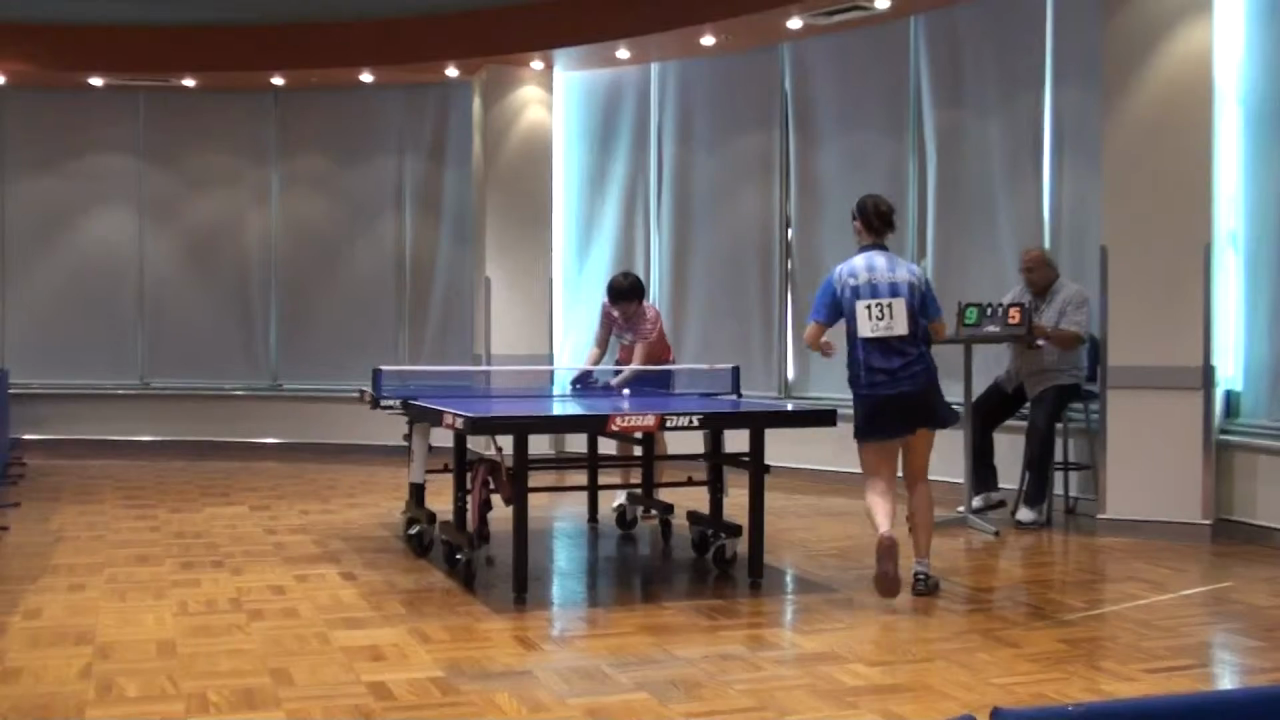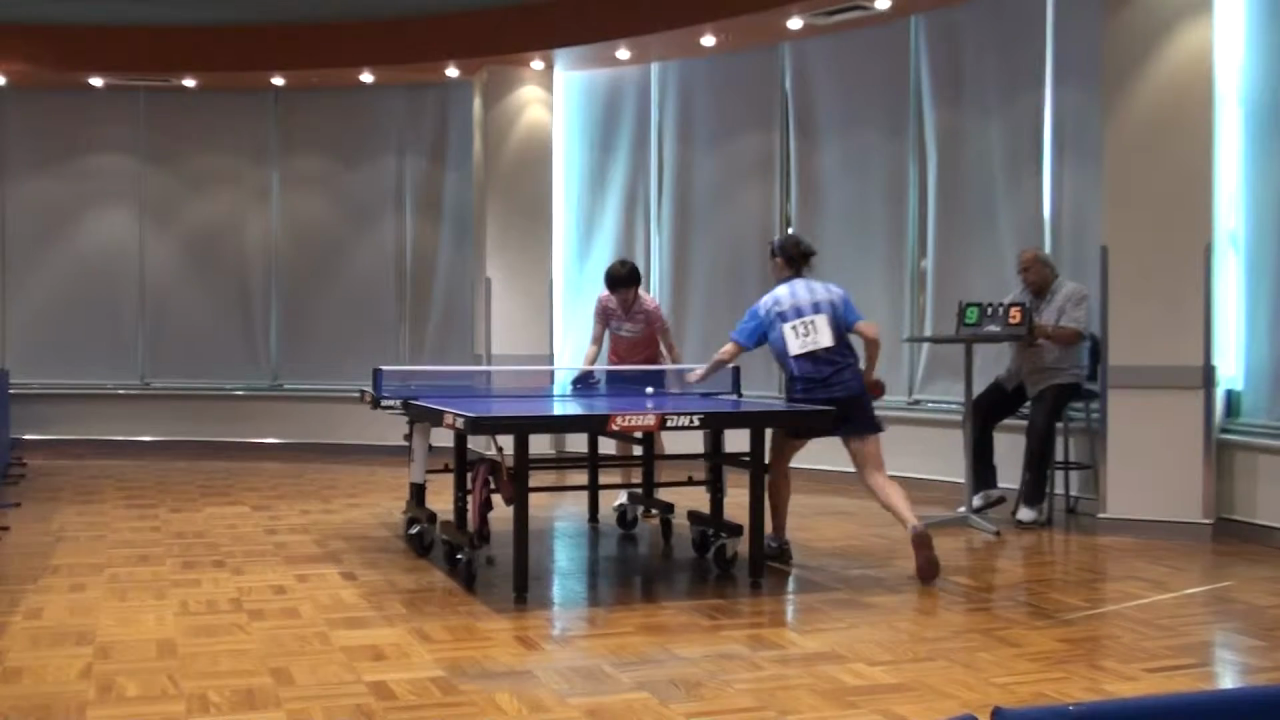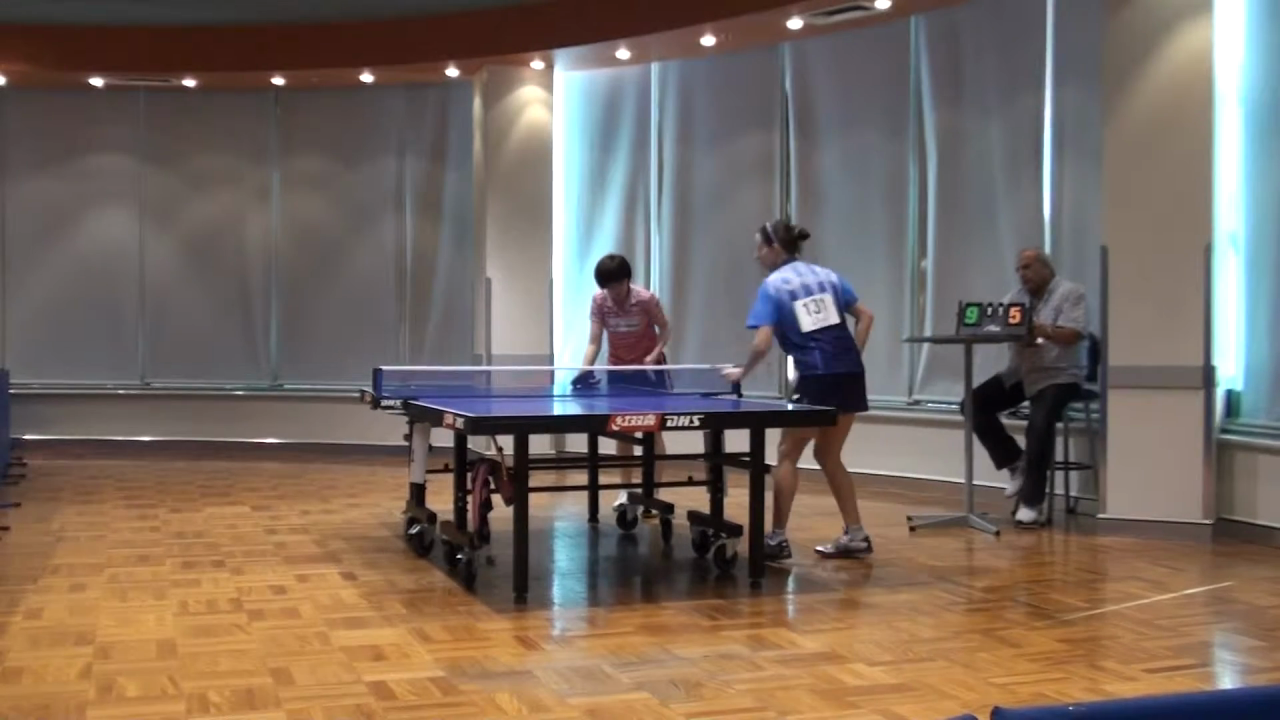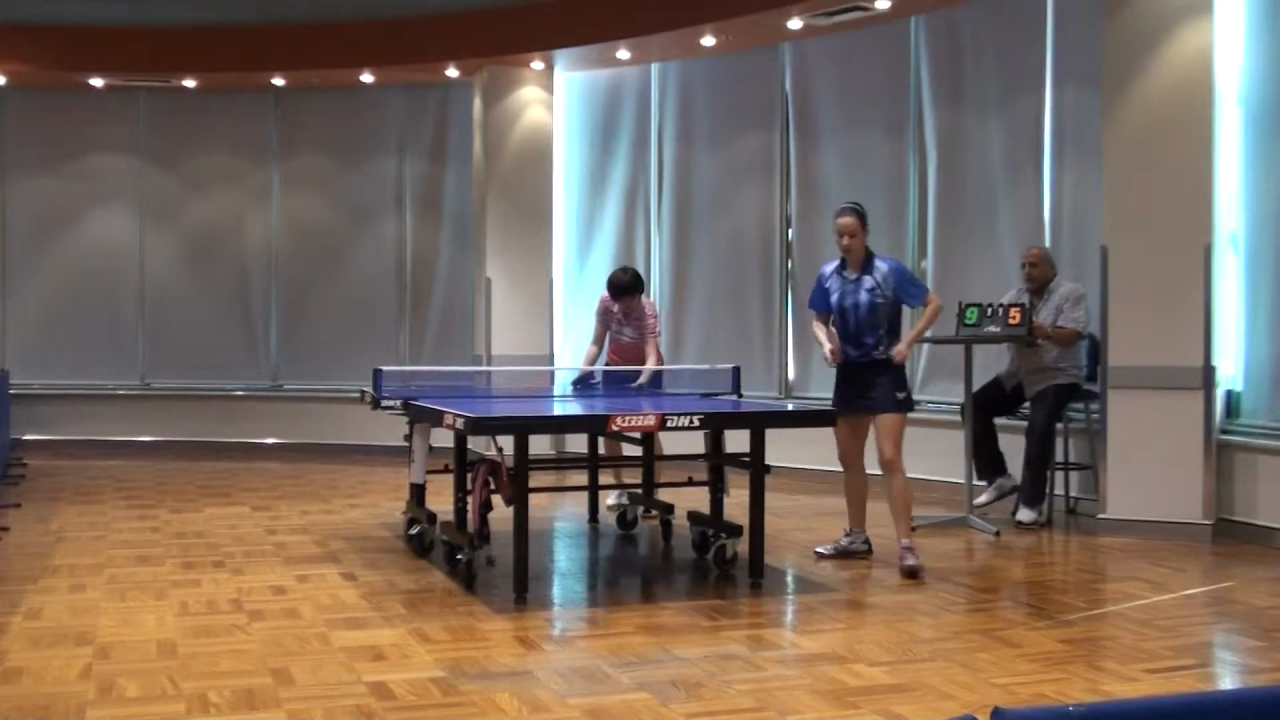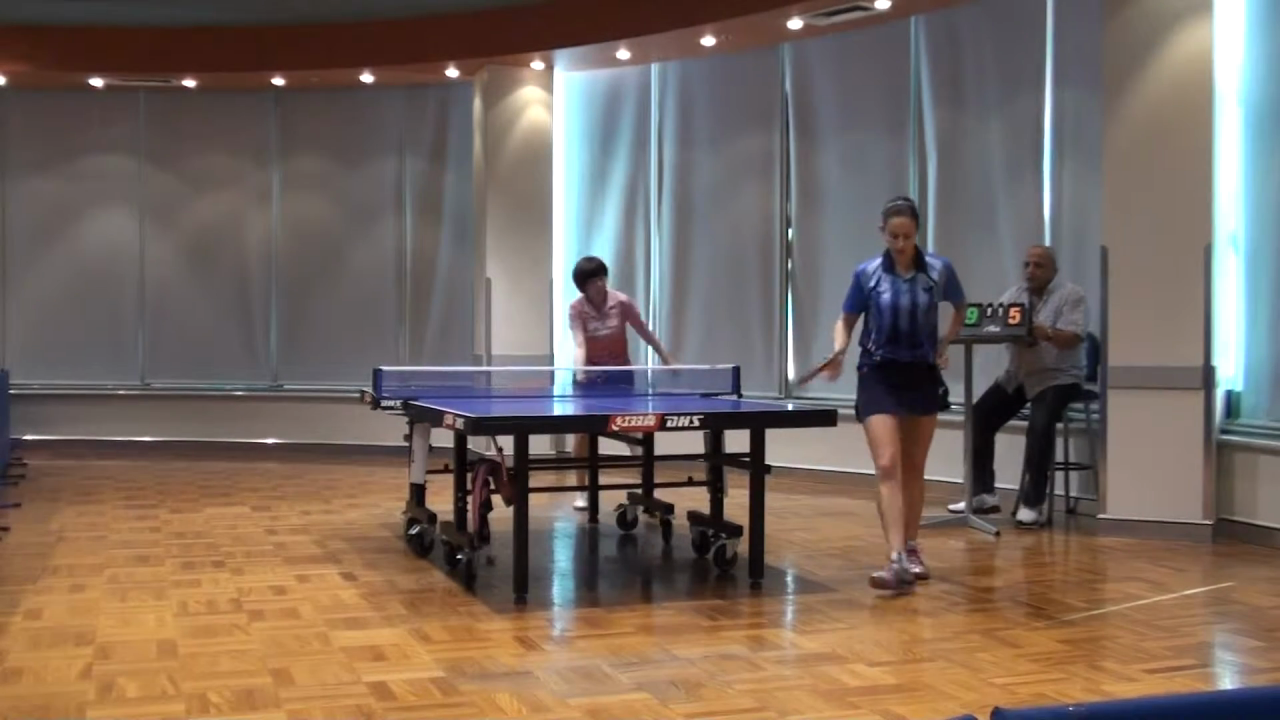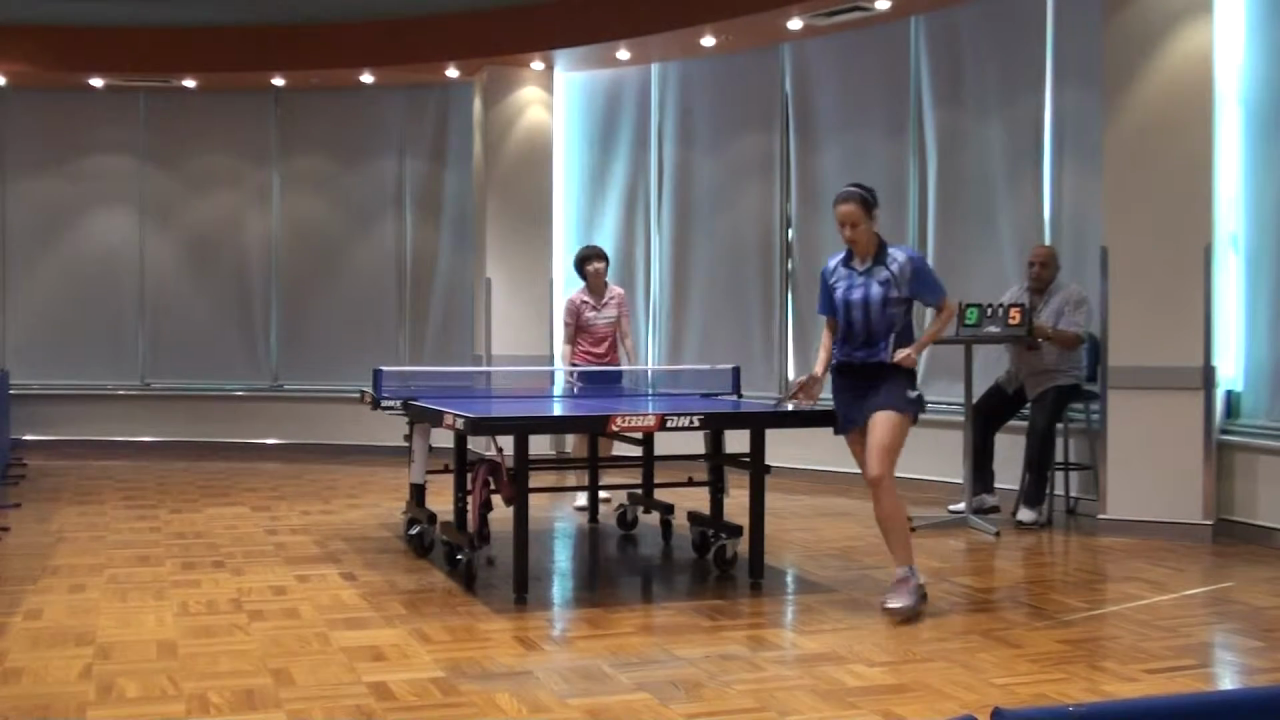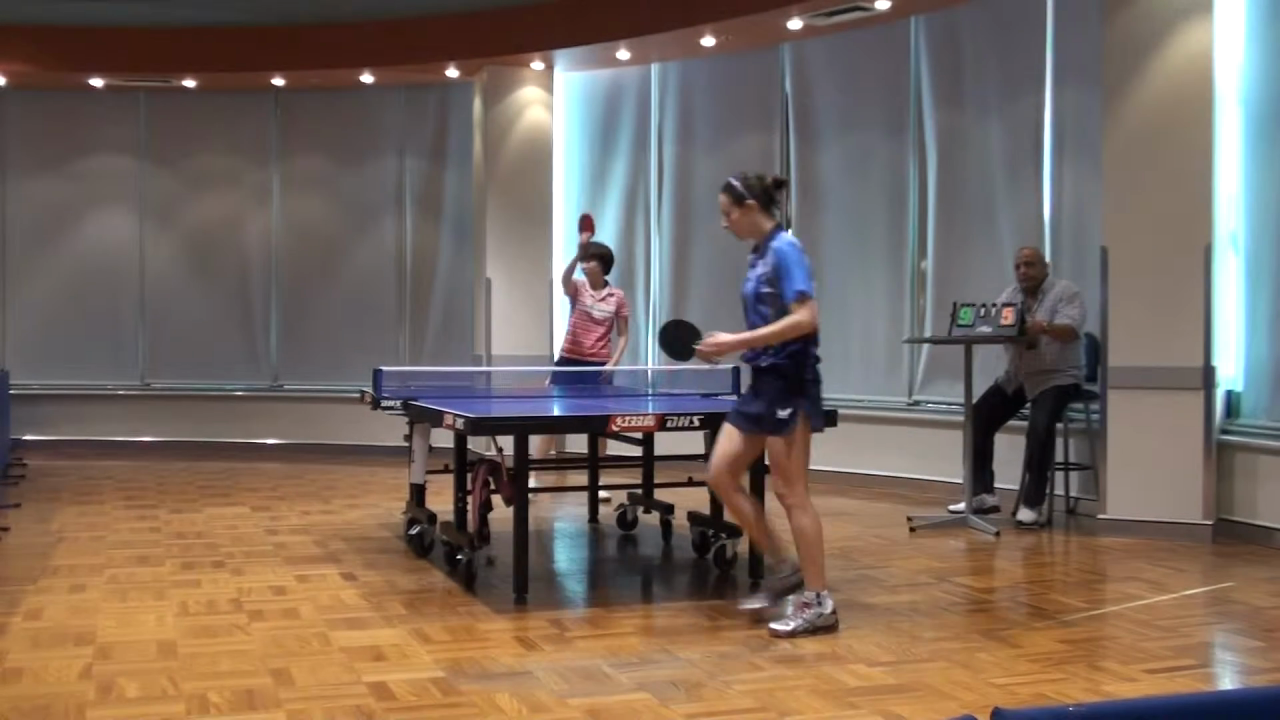
dt=0.5s
person 1, frame 1
left shoulder: (841, 275)
right shoulder: (913, 274)
left elbow: (810, 338)
right elbow: (938, 332)
left wrist: (824, 346)
left hip: (873, 392)
right hip: (919, 389)
left knee: (877, 486)
right knee: (917, 479)
left ankle: (886, 538)
right ankle: (923, 568)
person 1, frame 2
left shoulder: (766, 305)
right shoulder: (833, 293)
left elbow: (728, 354)
right elbow: (871, 337)
left wrist: (702, 374)
right wrist: (867, 373)
left hip: (805, 397)
right hip: (850, 394)
left knee: (778, 464)
right knee: (875, 475)
left ankle: (778, 543)
right ankle: (914, 527)
person 1, frame 3
left shoulder: (772, 286)
right shoulder: (827, 275)
left elbow: (762, 342)
right elbow: (865, 316)
left wrist: (743, 371)
right wrist: (852, 356)
left hip: (818, 376)
right hip: (848, 373)
left knee: (786, 457)
right knee: (827, 456)
left ankle: (777, 539)
right ankle: (856, 535)
person 1, frame 4
left shoulder: (890, 271)
right shoulder: (828, 275)
left elbow: (933, 304)
right elbow: (819, 320)
left wrist: (907, 343)
right wrist: (827, 344)
left hip: (884, 373)
right hip: (849, 373)
left knee: (890, 459)
right knee: (849, 458)
left ankle: (906, 547)
right ankle: (856, 537)
person 1, frame 5
left shoulder: (940, 271)
right shoulder: (867, 274)
left elbow: (958, 310)
right elbow: (845, 321)
left wrist: (946, 344)
right wrist: (837, 358)
left hip: (923, 377)
right hip: (879, 377)
left knee: (914, 468)
right knee: (888, 467)
left ankle: (909, 548)
right ankle: (896, 562)
person 1, frame 6
left shoulder: (906, 263)
right shoulder: (832, 270)
left elbow: (946, 309)
left wrist: (916, 348)
right wrist: (818, 372)
left hip: (891, 378)
right hip: (850, 382)
left knee: (878, 473)
right knee: (875, 482)
left ankle: (904, 577)
right ankle: (911, 576)
person 1, frame 7
left shoulder: (785, 248)
right shoulder: (761, 254)
left elbow: (805, 318)
left wrist: (740, 340)
right wrist: (732, 345)
left hip: (788, 384)
right hip: (765, 383)
left knee: (790, 493)
right knee: (720, 474)
left ankle: (816, 602)
right ankle: (781, 568)
person 2, frame 1
left shoulder: (1074, 295)
right shoulder: (1017, 294)
left elbow: (1075, 338)
left wrist: (1046, 332)
left hip: (1057, 378)
right hip: (1018, 376)
left knee: (1040, 425)
right knee: (977, 416)
left ankle: (1033, 504)
right ankle: (987, 492)
person 2, frame 2
left shoulder: (1074, 293)
right shoulder: (1019, 296)
left elbow: (1074, 335)
left wrist: (1045, 331)
left hip: (1058, 376)
right hip: (1019, 375)
left knee: (1039, 425)
right knee: (976, 413)
left ankle: (1033, 503)
right ankle: (986, 489)
person 2, frame 3
left shoulder: (1071, 293)
right shoulder: (1016, 295)
left elbow: (1073, 334)
left wrist: (1046, 331)
left hip: (1058, 376)
right hip: (1019, 374)
left knee: (1039, 424)
right knee: (974, 404)
left ankle: (1032, 503)
right ankle: (1016, 463)
person 2, frame 4
left shoulder: (1071, 293)
right shoulder: (1015, 295)
left elbow: (1073, 335)
left wrist: (1047, 332)
left hip: (1057, 376)
right hip: (1018, 374)
left knee: (1039, 426)
right knee: (974, 407)
left ankle: (1031, 504)
right ankle: (999, 479)
person 2, frame 5
left shoulder: (1072, 295)
right shoulder: (1013, 294)
left elbow: (1072, 338)
left wrist: (1047, 333)
left hip: (1057, 377)
right hip: (1017, 376)
left knee: (1040, 426)
right knee: (979, 417)
left ankle: (1032, 504)
right ankle: (983, 494)
person 2, frame 6
left shoulder: (1073, 296)
right shoulder: (1014, 294)
left elbow: (1074, 340)
left wrist: (1047, 333)
left hip: (1058, 378)
right hip: (1018, 376)
left knee: (1040, 427)
right knee: (979, 417)
left ankle: (1032, 504)
right ankle: (983, 494)
person 2, frame 7
left shoulder: (1066, 292)
right shoulder: (1010, 295)
left elbow: (1069, 331)
left wrist: (1043, 327)
left hip: (1057, 378)
right hip: (1017, 377)
left knee: (1040, 427)
right knee: (978, 418)
left ankle: (1032, 504)
right ankle: (983, 494)
person 3, frame 1
left shoulder: (649, 316)
right shoulder: (608, 307)
left elbow: (637, 365)
right elbow: (600, 347)
left wrist: (613, 384)
left hip: (655, 368)
right hip: (625, 365)
left knee: (654, 430)
left ankle: (654, 493)
right ankle: (625, 489)
person 3, frame 2
left shoulder: (649, 307)
right shoulder: (603, 303)
left elbow: (670, 346)
right elbow: (595, 344)
right wrist: (584, 371)
left hip: (648, 372)
right hip: (618, 371)
right ankle: (626, 490)
person 3, frame 3
left shoulder: (646, 299)
right shoulder: (598, 301)
left elbow: (664, 328)
right elbow: (594, 342)
left wrist: (656, 354)
right wrist: (584, 370)
left hip: (648, 369)
right hip: (618, 369)
left ankle: (654, 492)
right ankle: (626, 490)
person 3, frame 4
left shoulder: (648, 312)
right shoulder: (605, 303)
left elbow: (652, 358)
right elbow: (597, 344)
left wrist: (642, 382)
right wrist: (584, 372)
left hip: (645, 373)
right hip: (615, 369)
right ankle: (619, 487)
person 3, frame 5
left shoulder: (623, 302)
right shoulder: (577, 309)
left elbow: (645, 333)
right elbow: (580, 346)
left wrist: (667, 361)
right wrist: (580, 373)
left hip: (620, 374)
right hip: (592, 374)
right knee: (583, 433)
right ankle: (582, 490)
person 3, frame 6
left shoulder: (619, 296)
right shoulder: (575, 301)
left elbow: (625, 335)
right elbow: (568, 342)
left wrist: (634, 366)
right wrist: (567, 372)
left hip: (611, 369)
right hip: (584, 369)
right ankle: (582, 489)
person 3, frame 7
left shoulder: (618, 298)
right shoulder: (577, 288)
left elbow: (623, 336)
right elbow: (567, 274)
left wrist: (613, 363)
right wrist: (581, 247)
left hip: (599, 367)
right hip: (570, 362)
right ankle: (533, 475)
